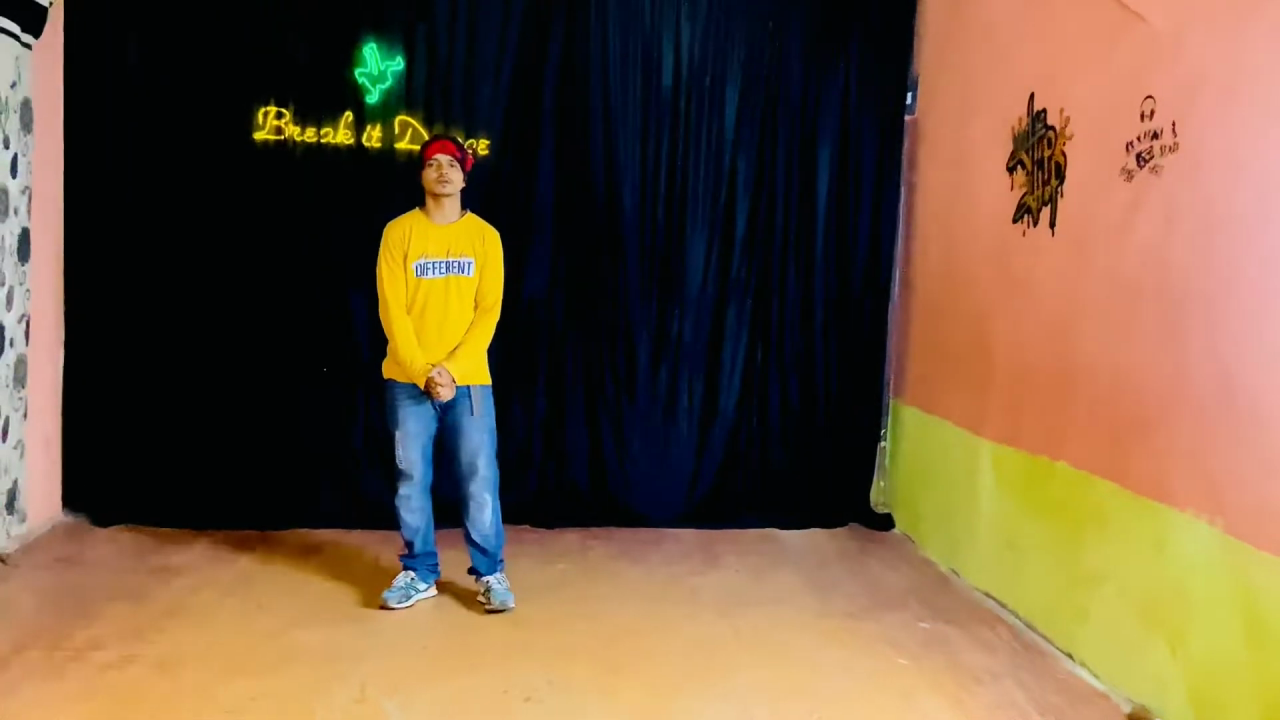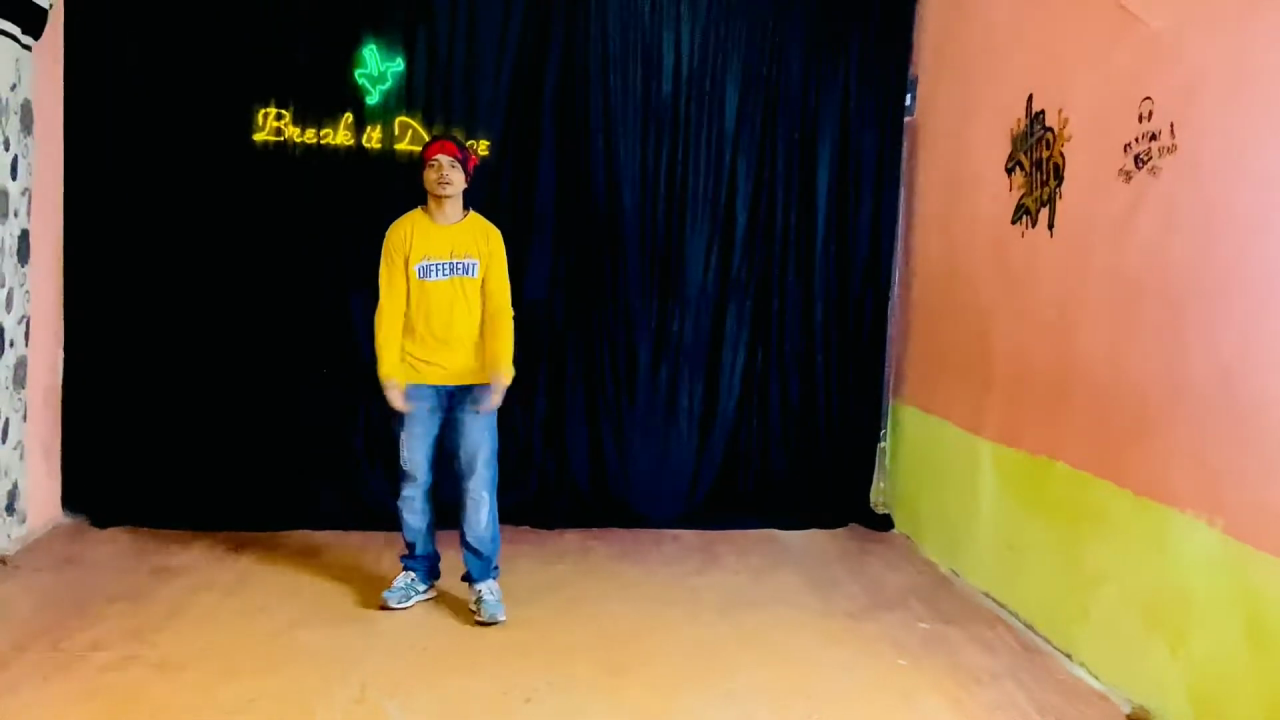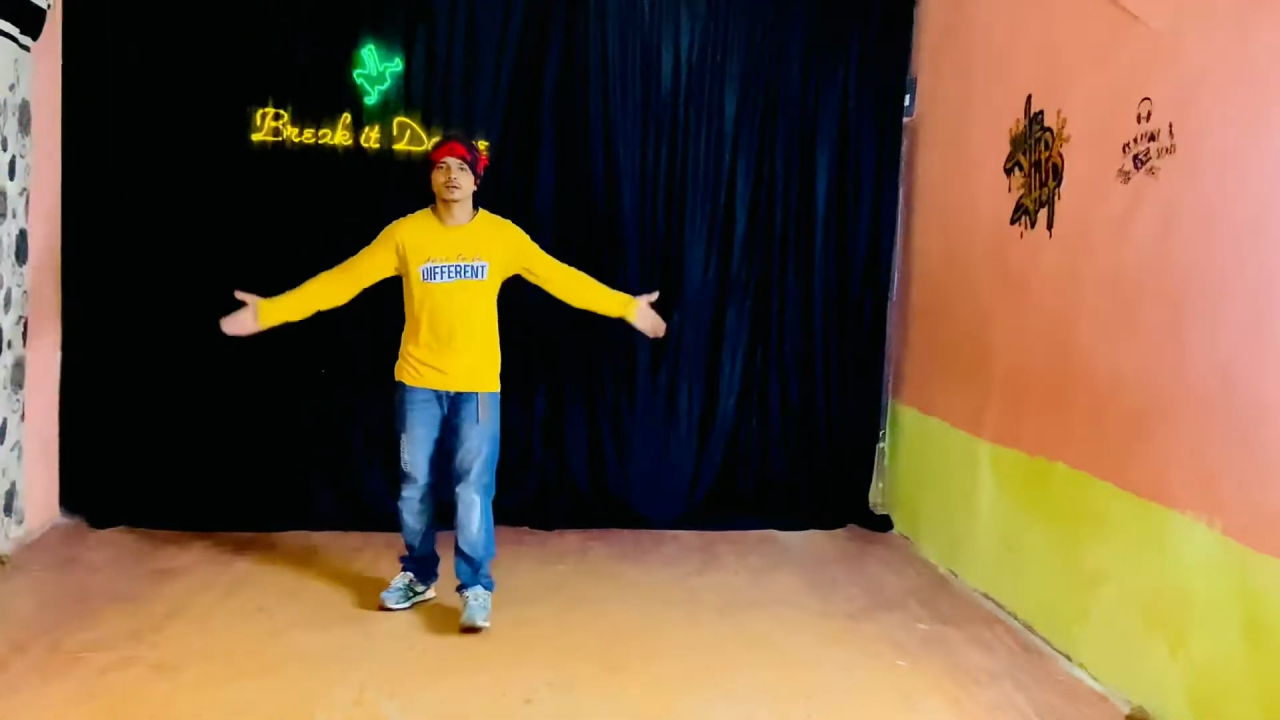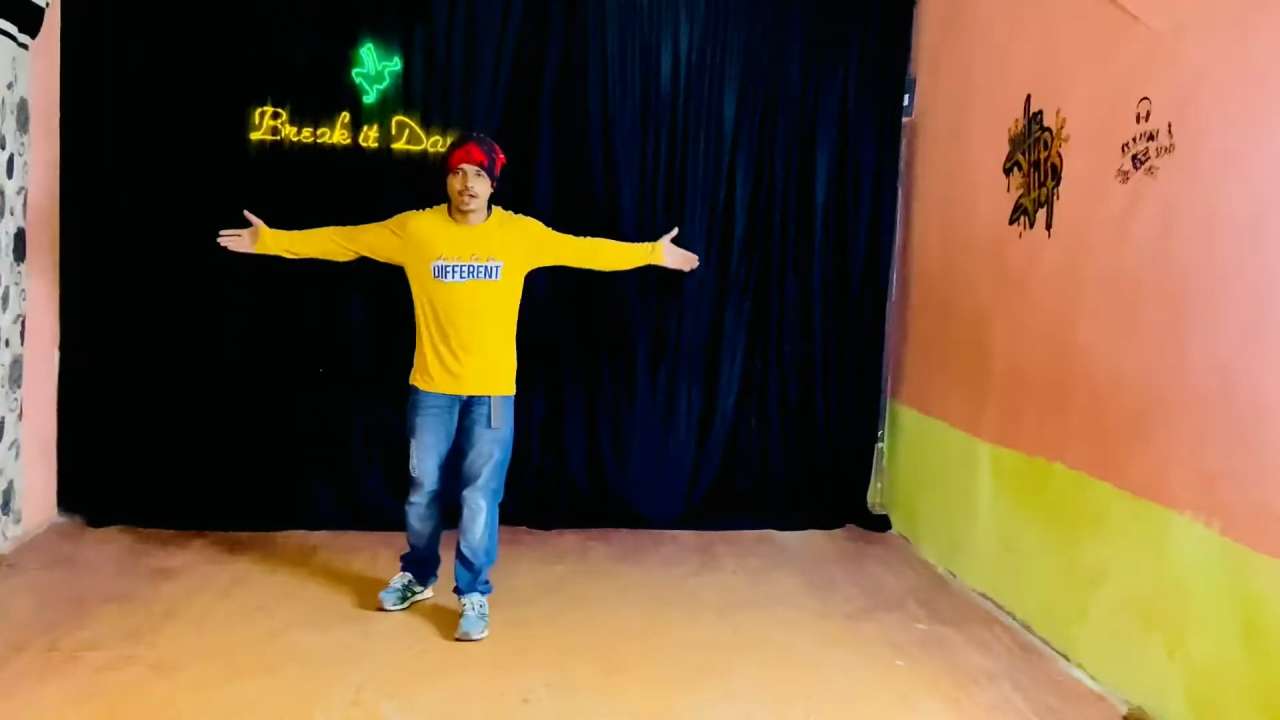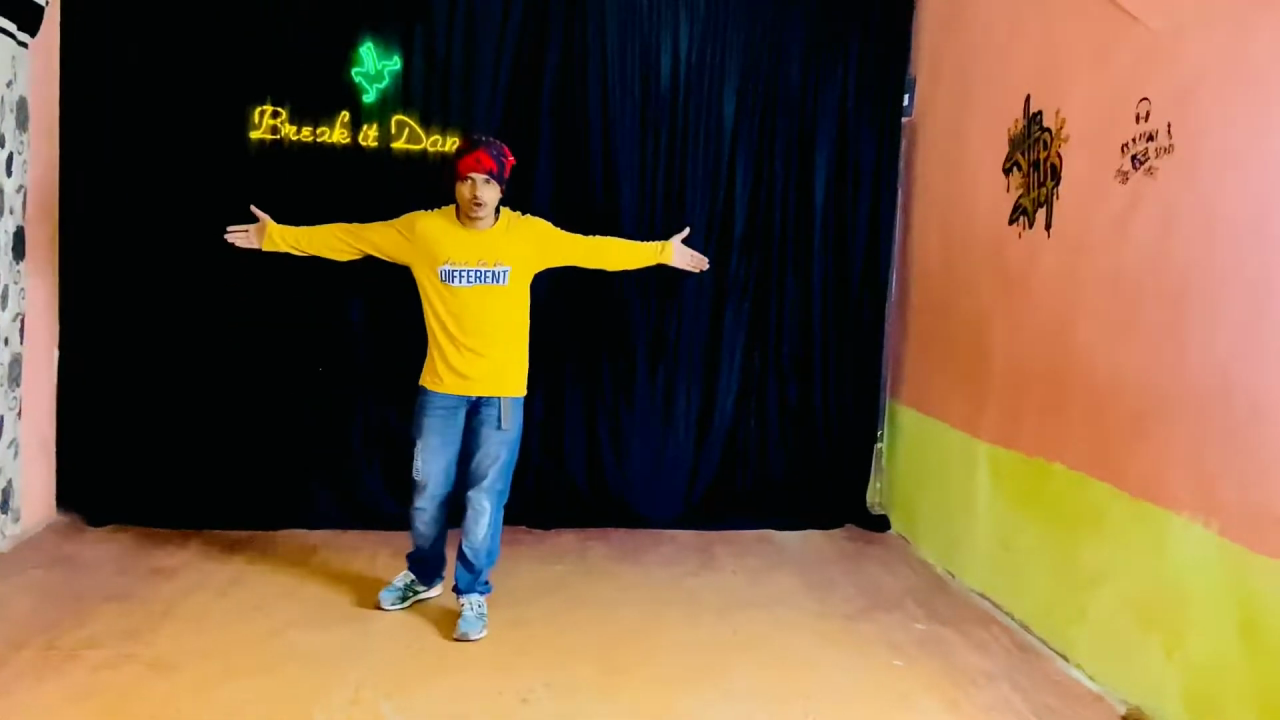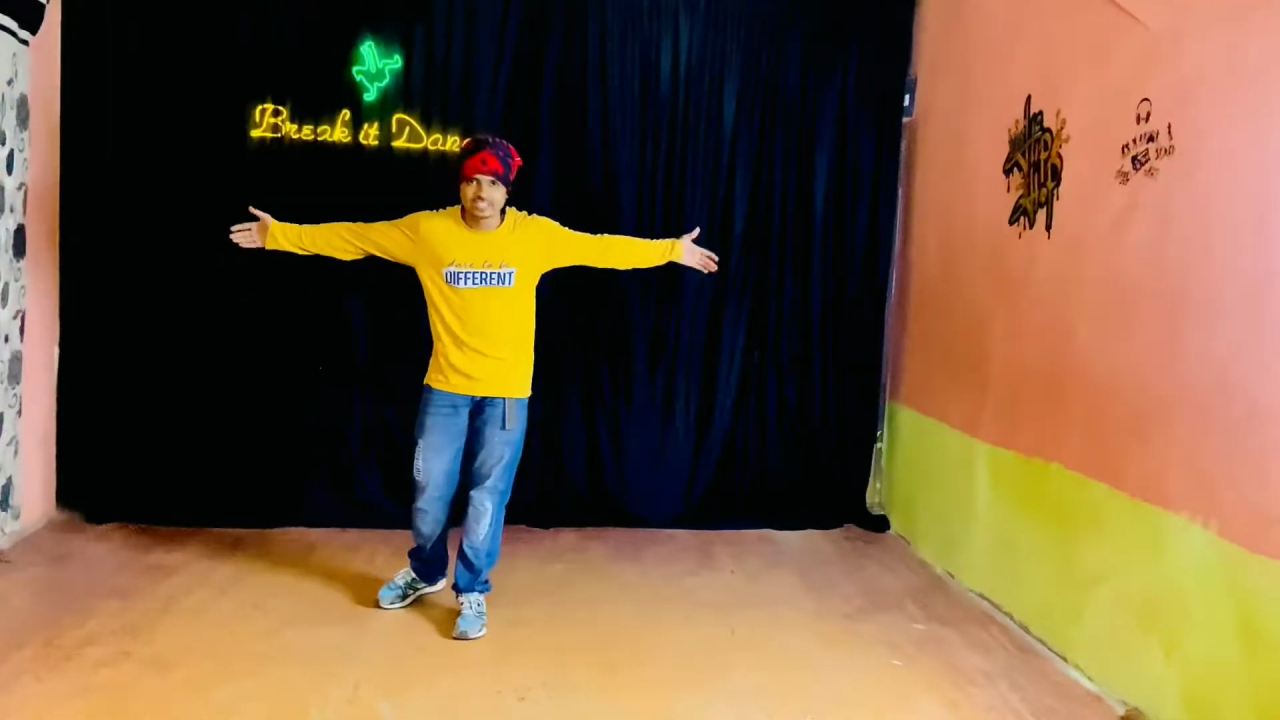
dt=0.2s
person 1, frame 1
left shoulder: (484, 236)
right shoulder: (399, 232)
left elbow: (487, 313)
right elbow: (392, 311)
left wrist: (452, 370)
right wrist: (424, 373)
left hip: (469, 376)
right hip: (409, 378)
left knee: (480, 476)
right knee: (412, 477)
left ankle: (489, 573)
right ankle: (419, 572)
person 1, frame 2
left shoulder: (487, 235)
right shoulder: (402, 232)
left elbow: (501, 308)
right elbow: (388, 309)
left wrist: (501, 369)
right wrist: (389, 374)
left hip: (474, 379)
right hip: (415, 379)
left knee: (479, 479)
right knee: (416, 478)
left ankle: (484, 580)
right ankle: (421, 572)
person 1, frame 3
left shoulder: (501, 234)
right shoulder: (404, 233)
left elbow: (555, 275)
right elbow: (346, 278)
left wrist: (622, 305)
right wrist: (273, 310)
left hip: (478, 383)
right hip: (419, 381)
left knee: (474, 485)
right knee: (415, 481)
left ankle: (475, 588)
right ankle: (418, 575)
person 1, frame 4
left shoulder: (520, 233)
right shoulder: (414, 229)
left elbow: (584, 251)
right elbow: (343, 239)
left wrist: (652, 253)
right wrist: (270, 240)
left hip: (492, 388)
right hip: (432, 384)
left knee: (482, 491)
right knee: (423, 485)
left ankle: (474, 594)
right ankle: (418, 575)
person 1, frame 5
left shoulder: (529, 234)
right shoulder: (421, 230)
left elbow: (594, 250)
right elbow: (349, 237)
left wrist: (662, 252)
right wrist: (275, 235)
left hip: (502, 390)
right hip: (441, 386)
left knee: (486, 494)
right knee: (429, 487)
left ankle: (473, 594)
right ankle: (423, 575)
person 1, frame 6
left shoulder: (535, 234)
right shoulder: (427, 230)
left elbow: (602, 248)
right elbow: (355, 238)
left wrist: (673, 251)
right wrist: (279, 234)
left hip: (506, 389)
right hip: (446, 386)
left knee: (489, 493)
right knee: (430, 487)
left ankle: (473, 592)
right ankle: (425, 572)
